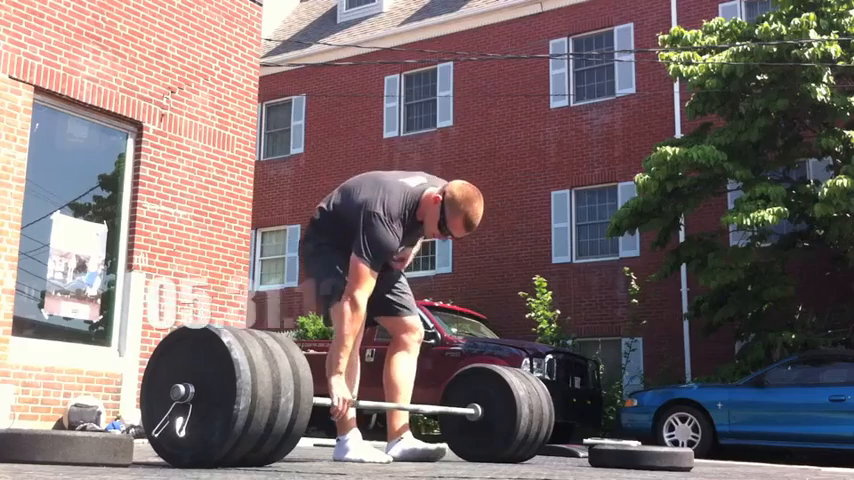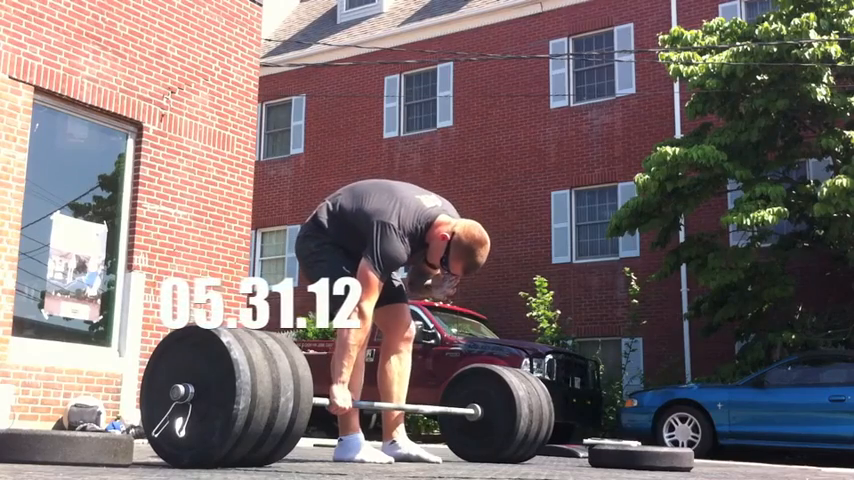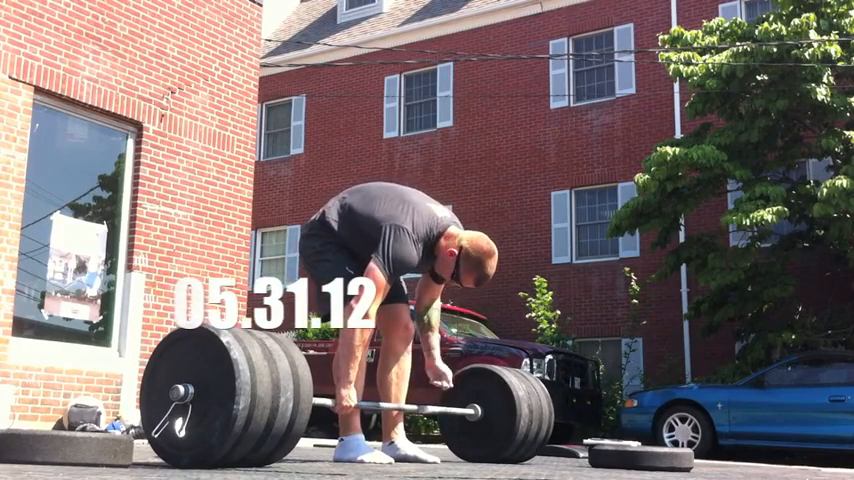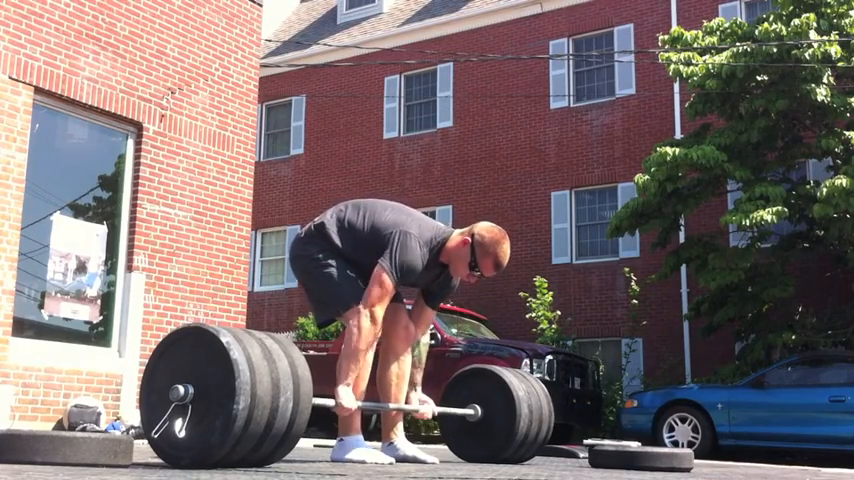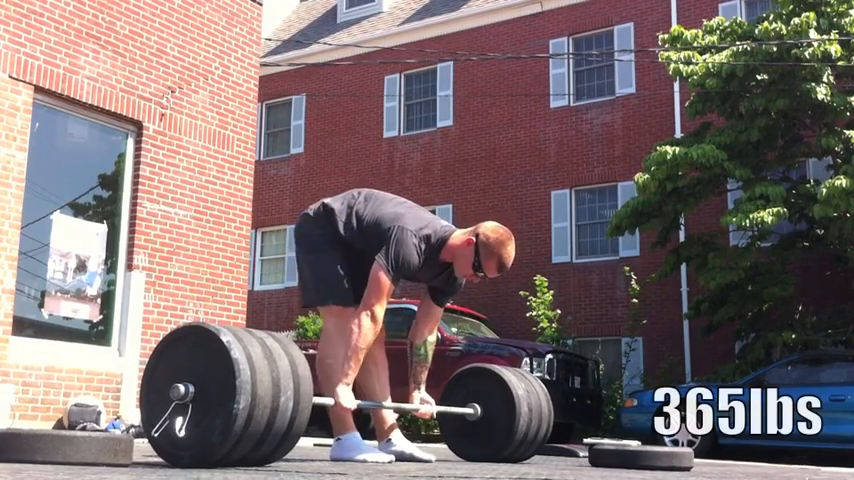
dt=1s
person 1, frame 1
left shoulder: (449, 196)
right shoulder: (385, 220)
right elbow: (355, 300)
left wrist: (410, 250)
right wrist: (337, 376)
left hip: (374, 252)
right hip: (327, 243)
left knee: (410, 332)
right knee: (351, 322)
left ankle: (399, 439)
right ankle: (348, 441)
person 1, frame 2
left shoulder: (453, 226)
right shoulder: (394, 235)
left elbow: (416, 282)
right elbow: (361, 309)
left wrist: (437, 285)
right wrist: (340, 384)
left hip: (362, 246)
right hip: (323, 241)
left knee: (403, 332)
right knee: (356, 323)
left ankle: (394, 440)
right ankle: (349, 440)
person 1, frame 3
left shoulder: (454, 239)
right shoulder: (405, 241)
left elbow: (426, 302)
left wrist: (433, 359)
right wrist: (346, 385)
left hip: (365, 247)
right hip: (327, 241)
left knee: (402, 330)
right knee: (364, 324)
left ankle: (394, 440)
right ankle: (350, 441)
person 1, frame 4
left shoulder: (448, 270)
right shoulder: (411, 248)
left elbow: (419, 331)
right elbow: (370, 314)
left wrist: (414, 390)
right wrist: (344, 385)
left hip: (357, 256)
right hip: (318, 249)
left knee: (402, 331)
right knee: (369, 326)
left ankle: (393, 441)
right ankle: (348, 441)
person 1, frame 5
left shoulder: (452, 272)
right shoulder: (409, 243)
left elbow: (424, 332)
right elbow: (370, 314)
left wrist: (417, 390)
right wrist: (344, 385)
left hip: (358, 244)
right hip: (324, 229)
left knee: (373, 339)
right knee: (340, 322)
left ankle: (390, 438)
right ankle: (345, 440)
